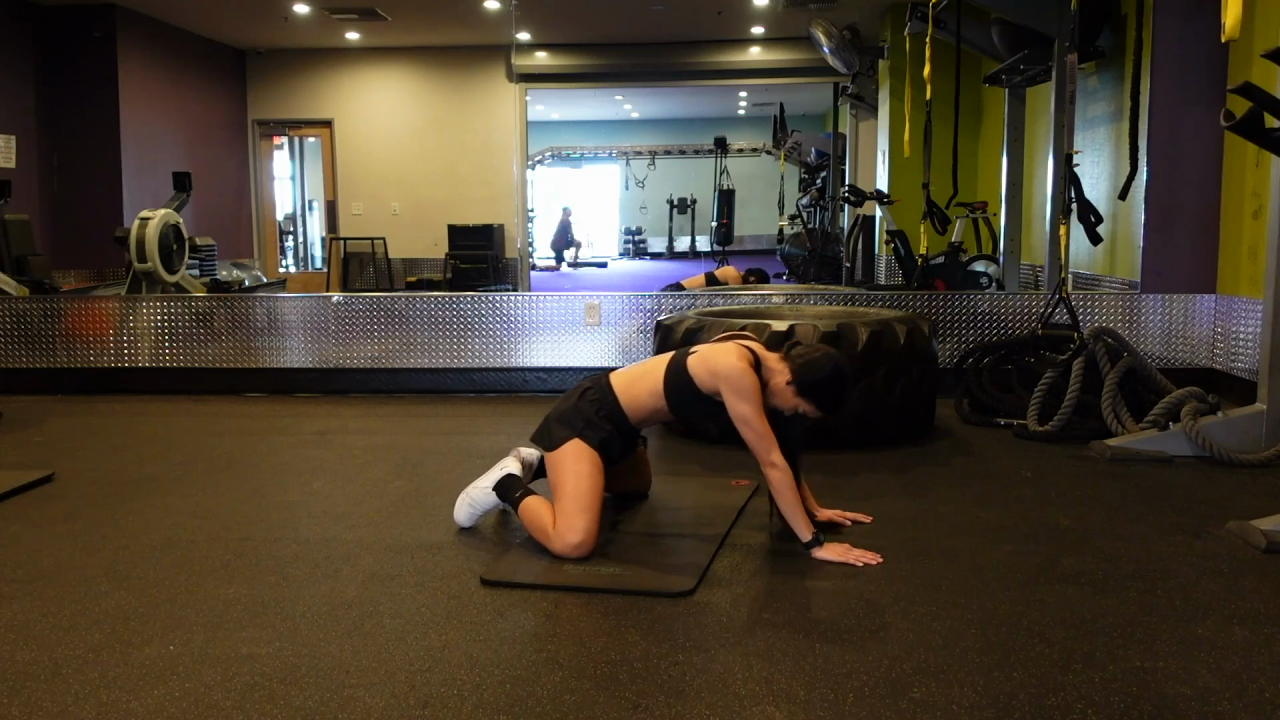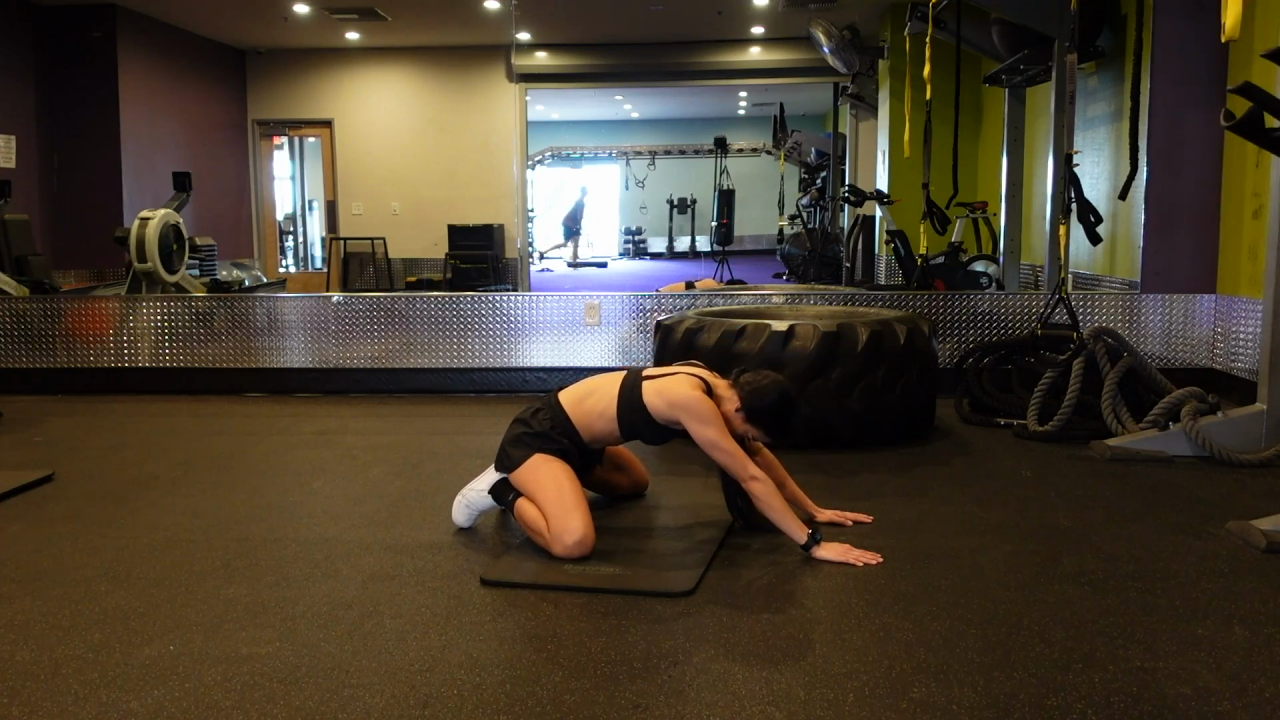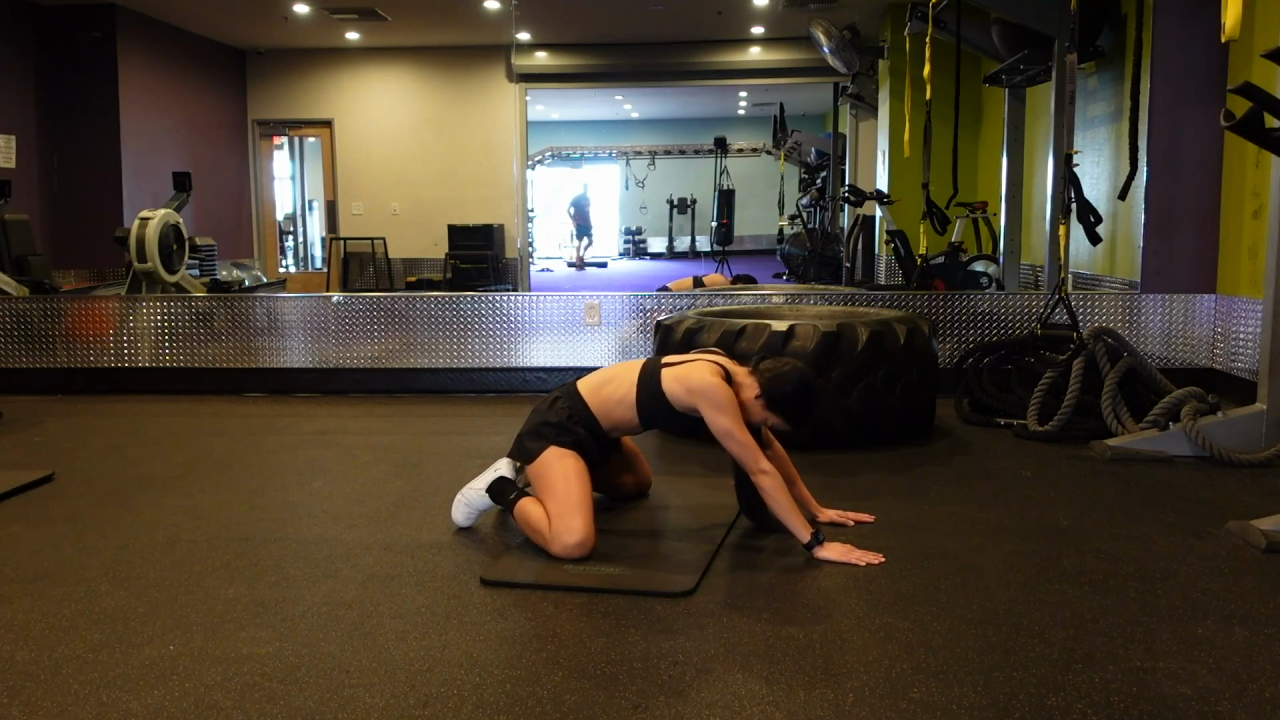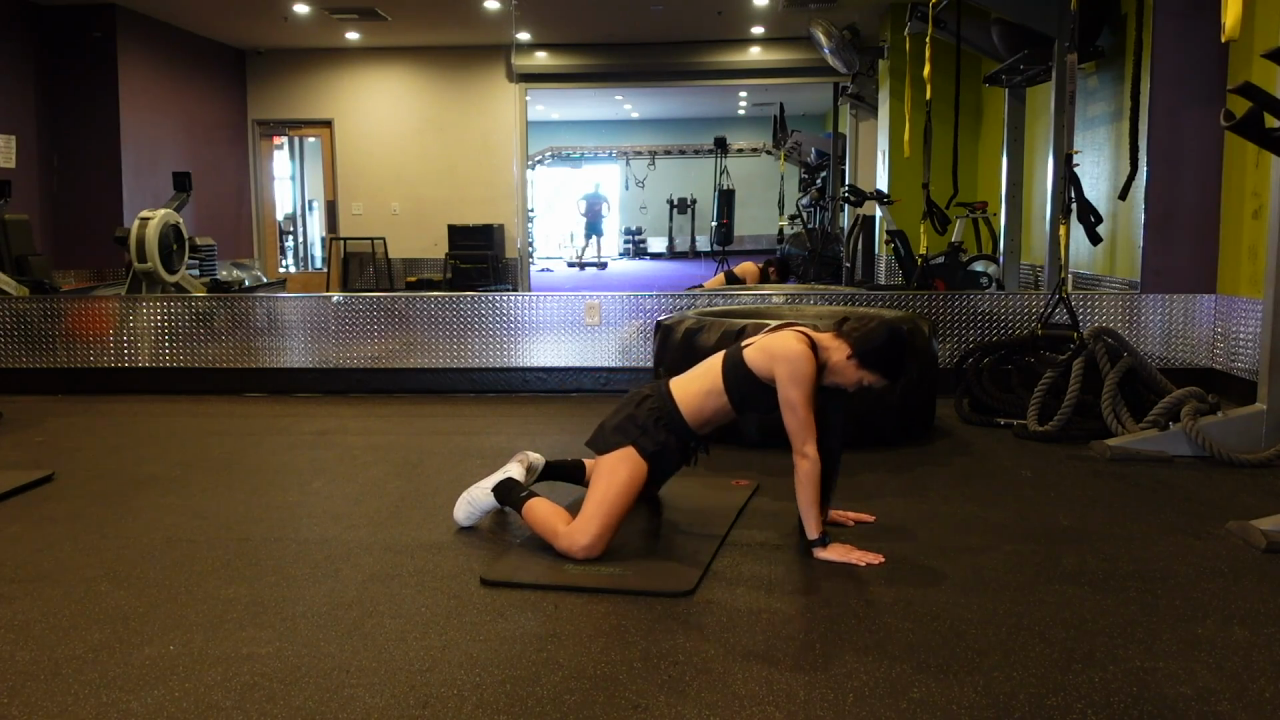
dt=0.7s
person 1, frame 1
left shoulder: (762, 364)
right shoulder: (738, 370)
left elbow: (783, 447)
right elbow: (772, 463)
left wrist: (814, 509)
right wrist: (814, 542)
left hip: (617, 422)
right hip: (586, 419)
left knee: (637, 488)
right knee: (573, 544)
left ankle: (535, 464)
right ankle: (509, 487)
person 1, frame 2
left shoulder: (717, 387)
right shoulder: (692, 401)
left elbow: (760, 457)
right elbow: (752, 478)
left wrist: (813, 510)
right wrist: (813, 544)
left hip: (576, 436)
right hip: (540, 436)
left knee: (635, 485)
right knee: (574, 543)
left ankle: (531, 481)
right ankle: (504, 491)
person 1, frame 3
left shoulder: (739, 376)
right shoulder: (711, 387)
left elbow: (772, 450)
right elbow: (761, 470)
left wrist: (815, 510)
right wrist: (813, 543)
left hip: (595, 427)
right hip: (559, 425)
left knee: (637, 486)
right knee: (573, 544)
left ankle: (533, 473)
right ankle: (503, 490)
person 1, frame 4
left shoulder: (807, 346)
right shoulder: (797, 355)
left elbow: (812, 443)
right elbow: (805, 453)
left wrist: (820, 509)
right wrist: (819, 541)
left hip: (666, 427)
right hip: (647, 424)
left knee: (643, 490)
right knee: (581, 545)
left ankle: (541, 467)
right ankle: (509, 489)
